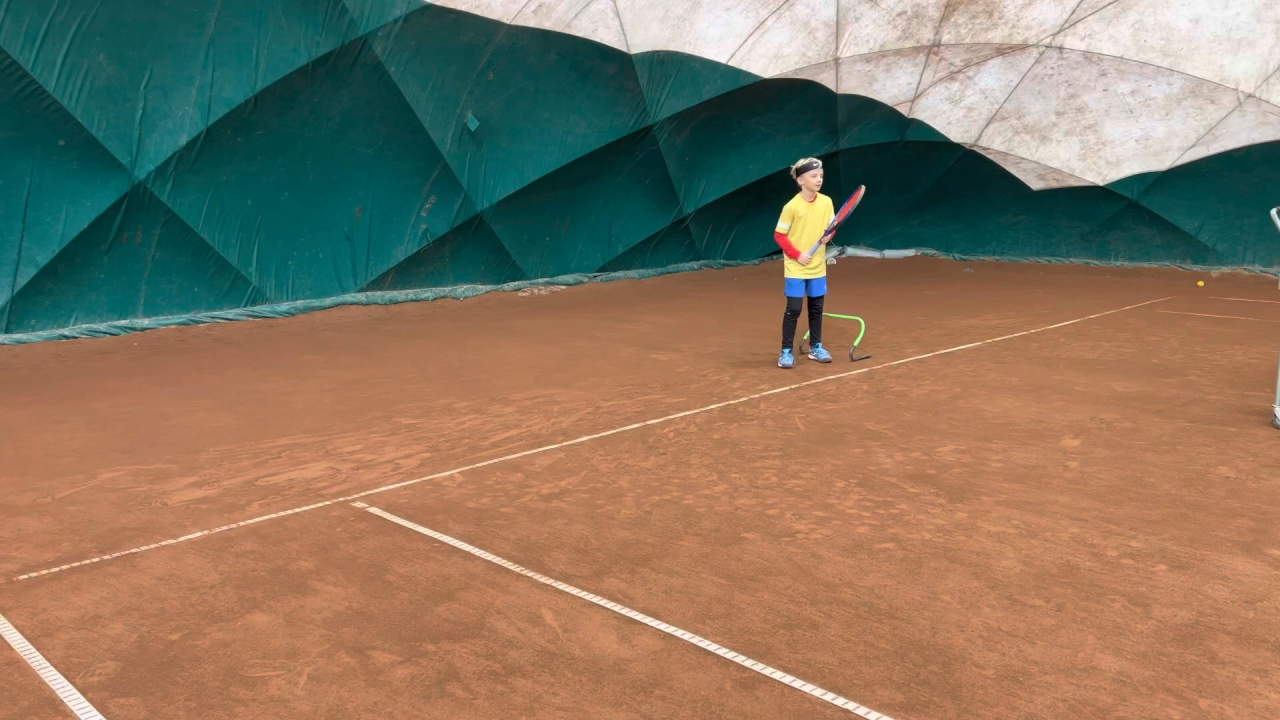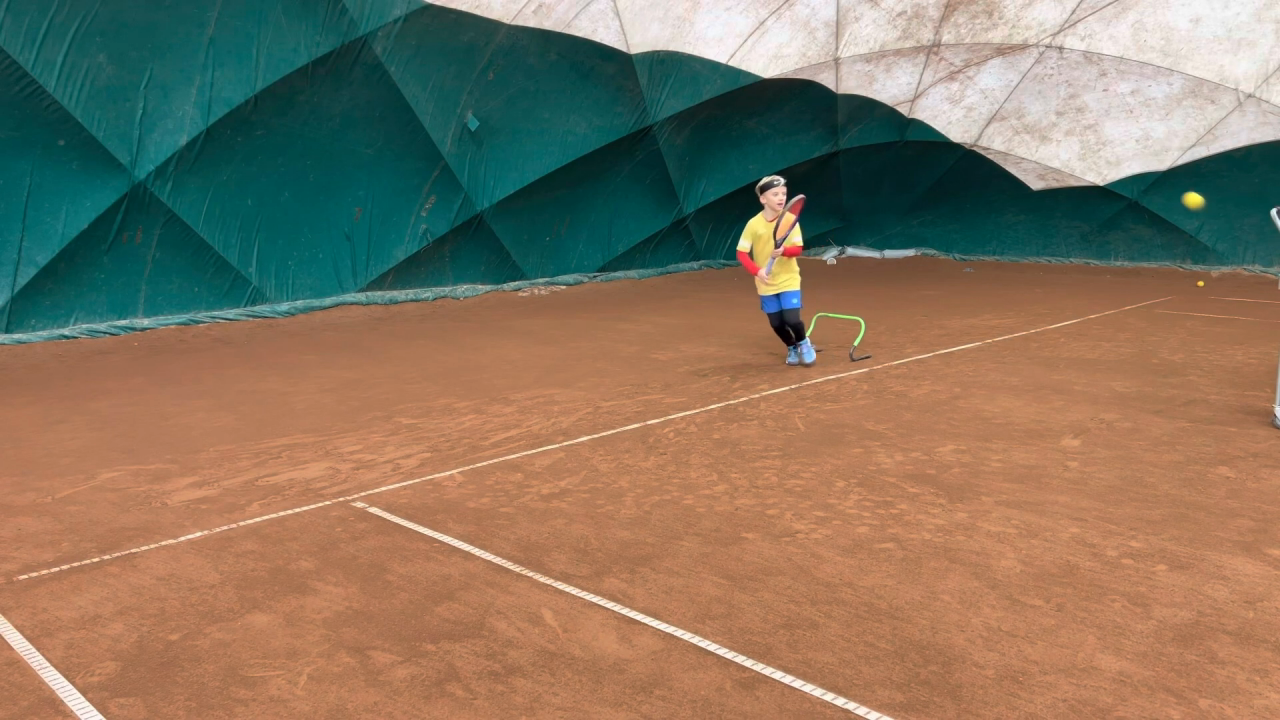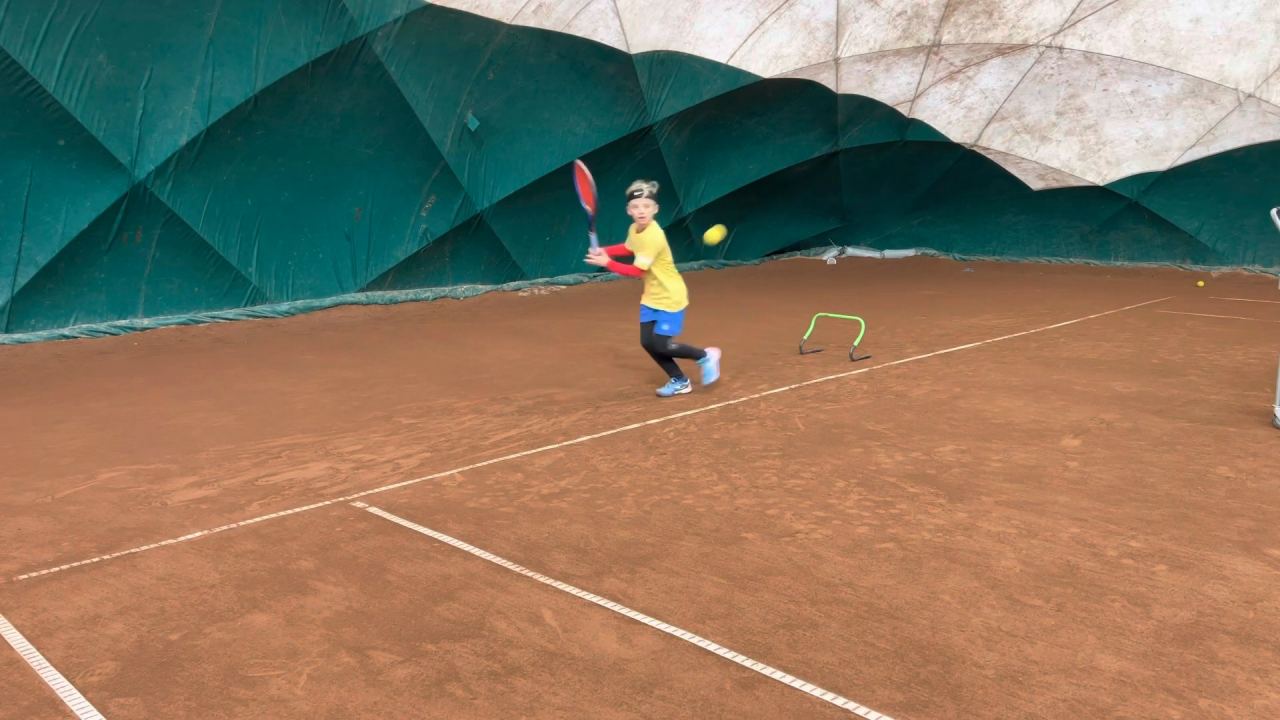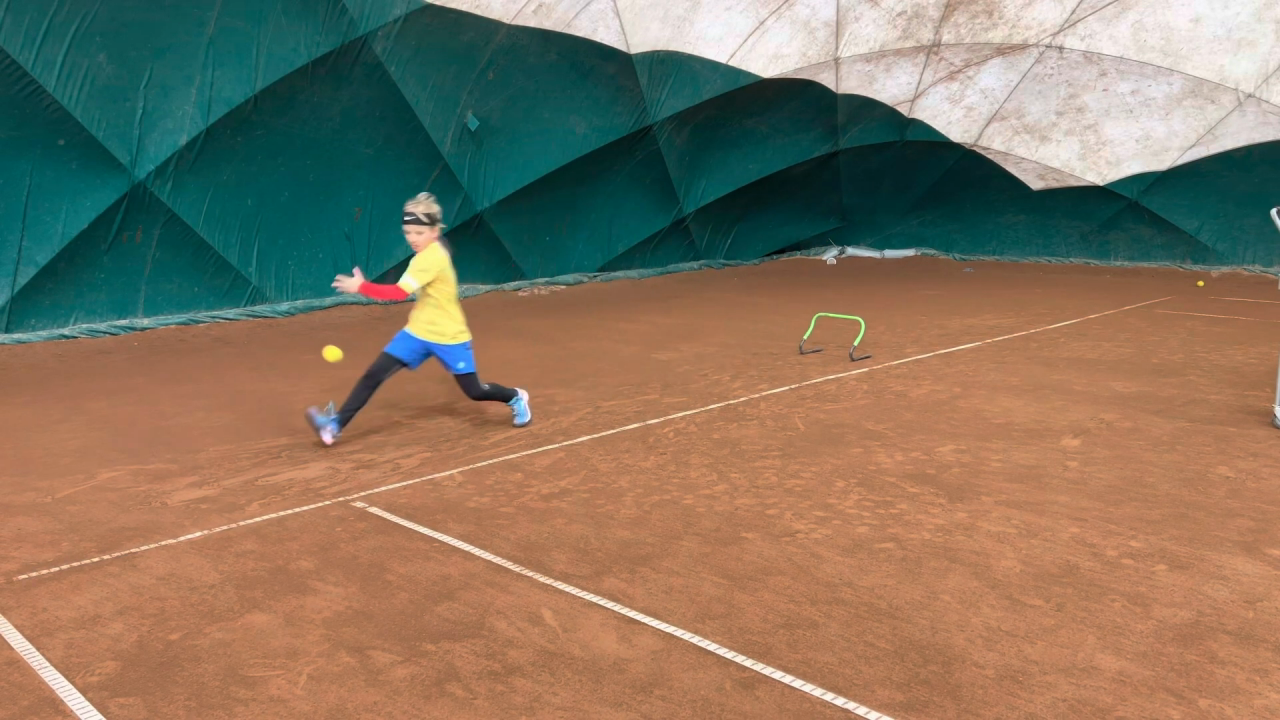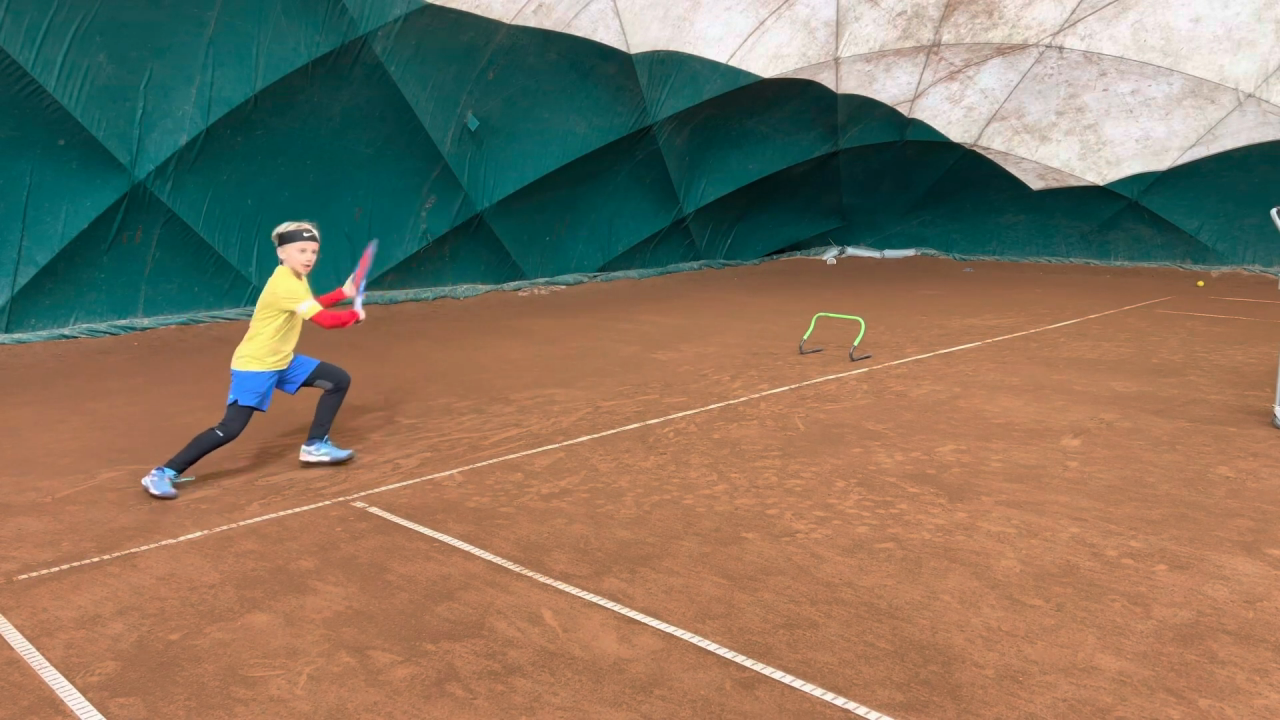
dt=0.5s
person 1, frame 1
left shoulder: (826, 202)
right shoulder: (792, 206)
right elbow: (779, 235)
left wrist: (828, 236)
right wrist: (797, 255)
left hip: (817, 267)
right hip: (796, 268)
left knee: (816, 308)
right knee: (793, 309)
left ankle: (816, 347)
right ankle: (786, 352)
person 1, frame 2
right shoulder: (753, 225)
left elbow: (798, 249)
right elbow: (741, 253)
left wrist: (783, 251)
right wrist: (757, 272)
left hip: (789, 280)
right hip: (766, 282)
left knee: (793, 319)
right knee: (776, 323)
left ankle: (803, 342)
right ankle: (794, 347)
person 1, frame 3
left shoulder: (652, 236)
right shoulder: (634, 229)
left elbow: (638, 271)
right elbow: (628, 249)
left wrist: (607, 263)
right wrist: (604, 251)
left hip: (671, 297)
right hip: (653, 296)
left knee: (662, 347)
right knee: (648, 343)
left ankle: (705, 356)
right ankle: (679, 381)
person 1, frame 4
left shoulder: (432, 258)
right shoulder: (425, 255)
left elbow: (400, 292)
left wrist: (361, 286)
left hip: (449, 335)
right hip: (417, 332)
left knee: (473, 391)
right knee: (375, 373)
left ankle: (515, 398)
right ankle: (334, 423)
person 1, frame 5
left shoulder: (296, 280)
right shoulder: (287, 284)
left elbow: (315, 307)
right elbow: (325, 320)
left wrist: (342, 294)
right wrist: (355, 316)
left hip: (283, 360)
right hip: (254, 364)
left knee: (340, 381)
right knee: (230, 429)
left ankle: (315, 445)
right ankle: (164, 473)
